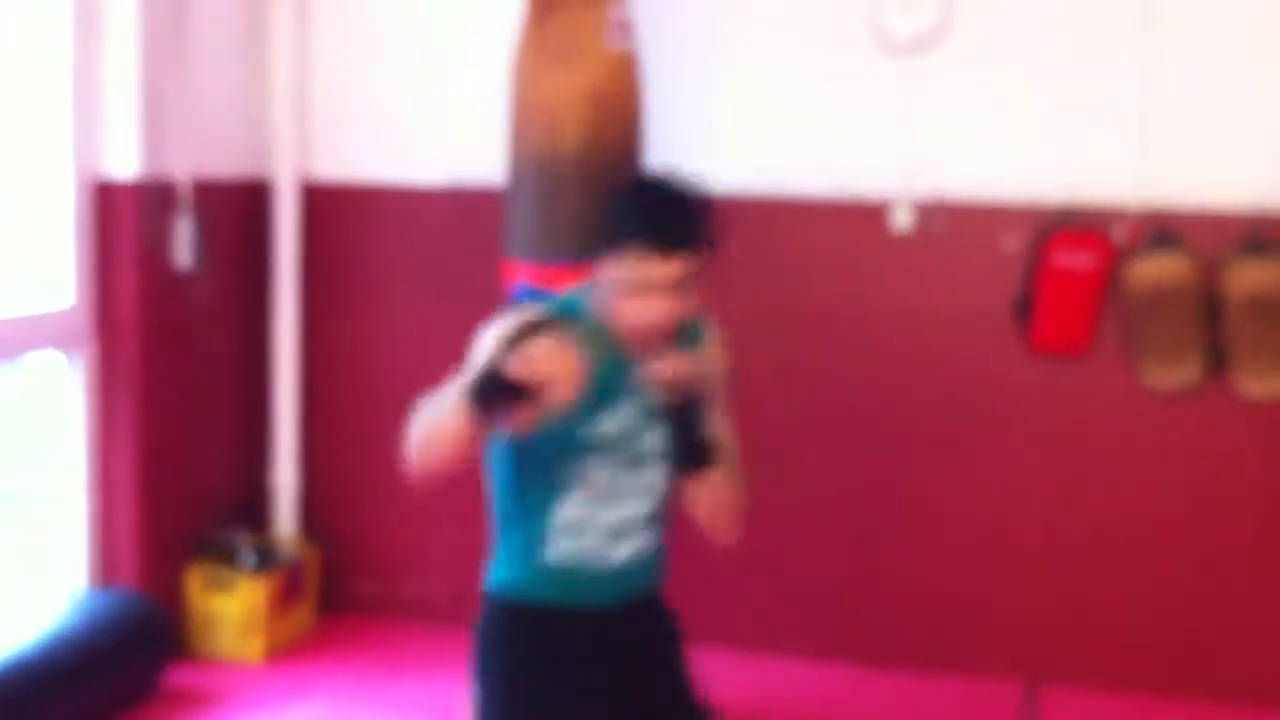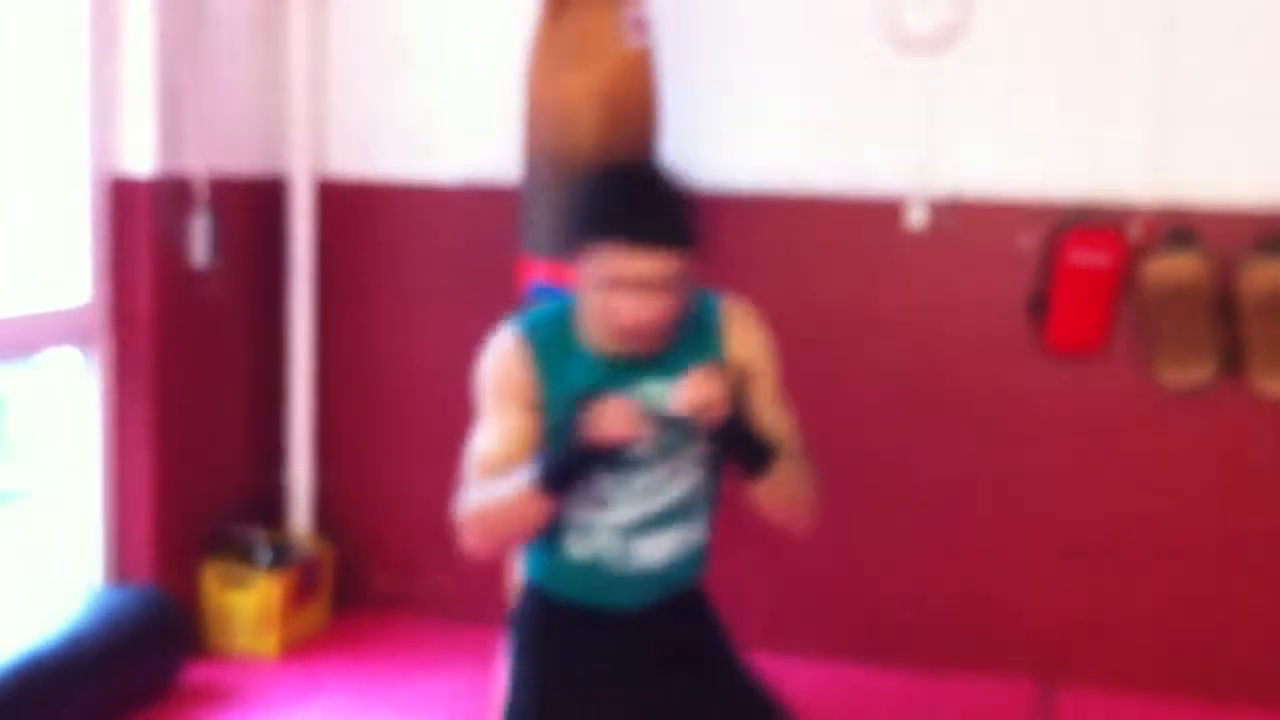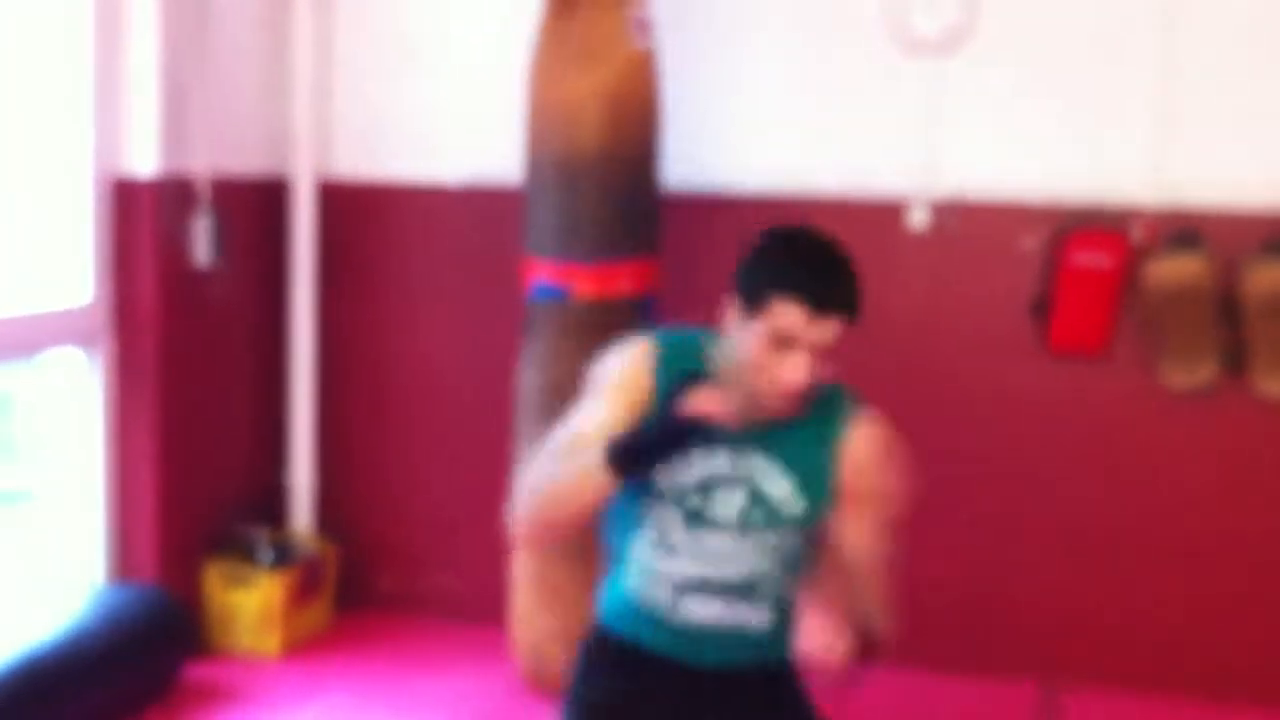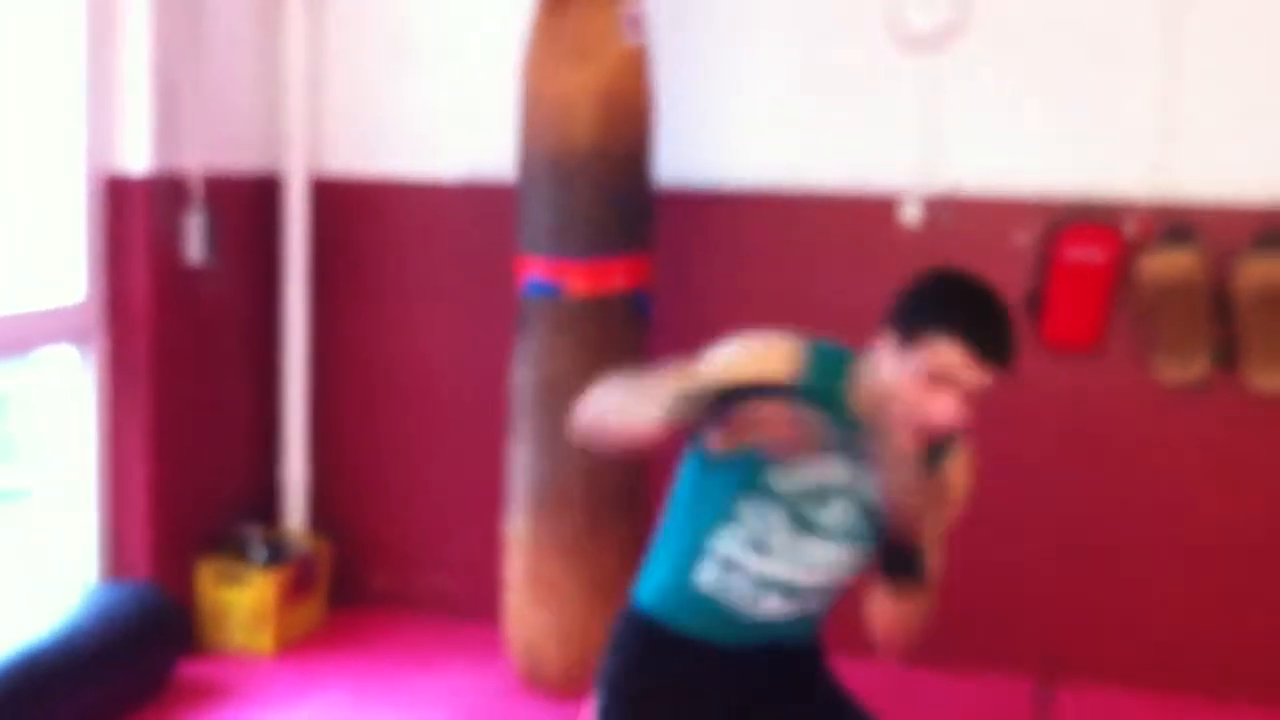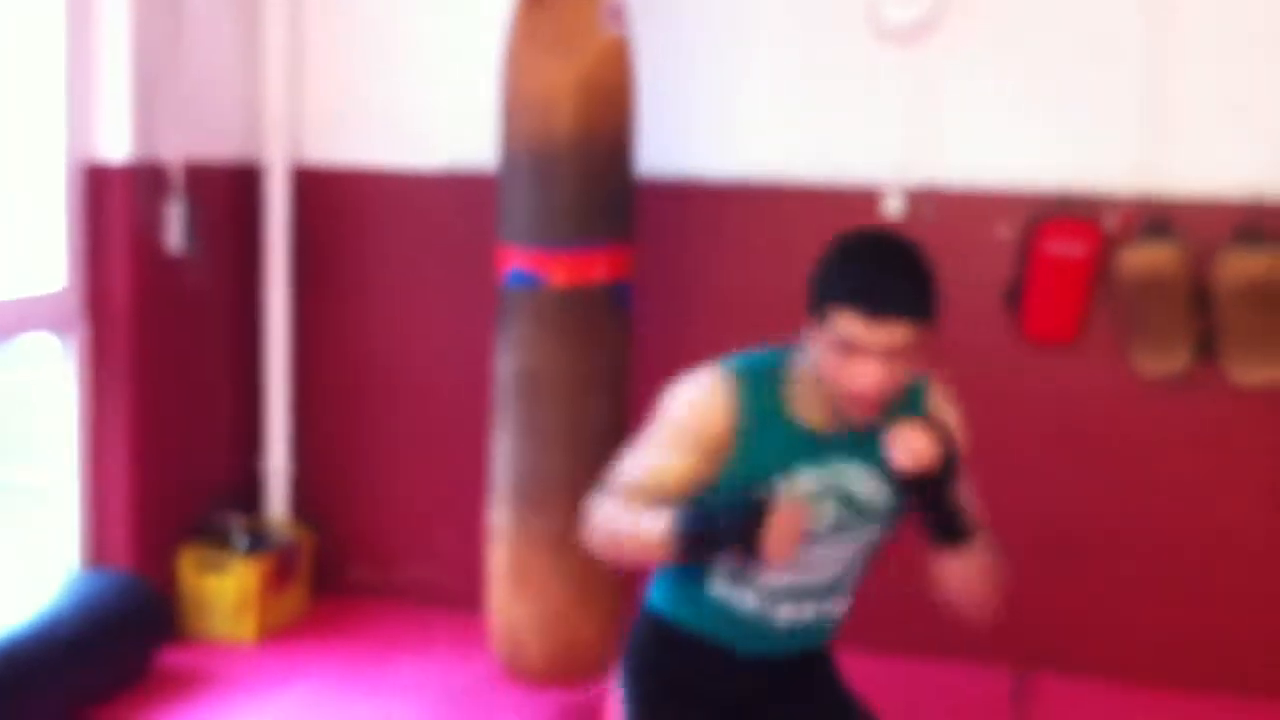
dt=0.2s
person 1, frame 1
left shoulder: (694, 346)
right shoulder: (533, 339)
left elbow: (725, 525)
right elbow: (428, 450)
left wrist: (691, 433)
right wrist: (493, 388)
left hip: (636, 625)
right hip: (533, 633)
person 1, frame 2
left shoulder: (732, 334)
right shoulder: (525, 352)
left elbow: (799, 510)
right elbow: (478, 532)
left wrist: (740, 437)
right wrist: (565, 466)
left hip: (680, 627)
right hip: (566, 634)
person 1, frame 3
left shoulder: (854, 441)
right shoulder: (644, 370)
left elbow: (870, 607)
right elbow: (533, 515)
right wrist: (646, 441)
right hip: (632, 675)
person 1, frame 4
left shoulder: (940, 462)
right shoulder: (776, 368)
left elbow: (893, 634)
right elbow: (598, 413)
left wrist: (905, 557)
right wrist: (696, 408)
left hip: (783, 672)
right hip: (664, 661)
person 1, frame 5
left shoulder: (927, 415)
right shoulder: (723, 398)
left elbow: (979, 601)
right elbow: (605, 522)
left wrist: (942, 504)
right wrist: (706, 534)
left hip: (793, 674)
right hip: (680, 663)
